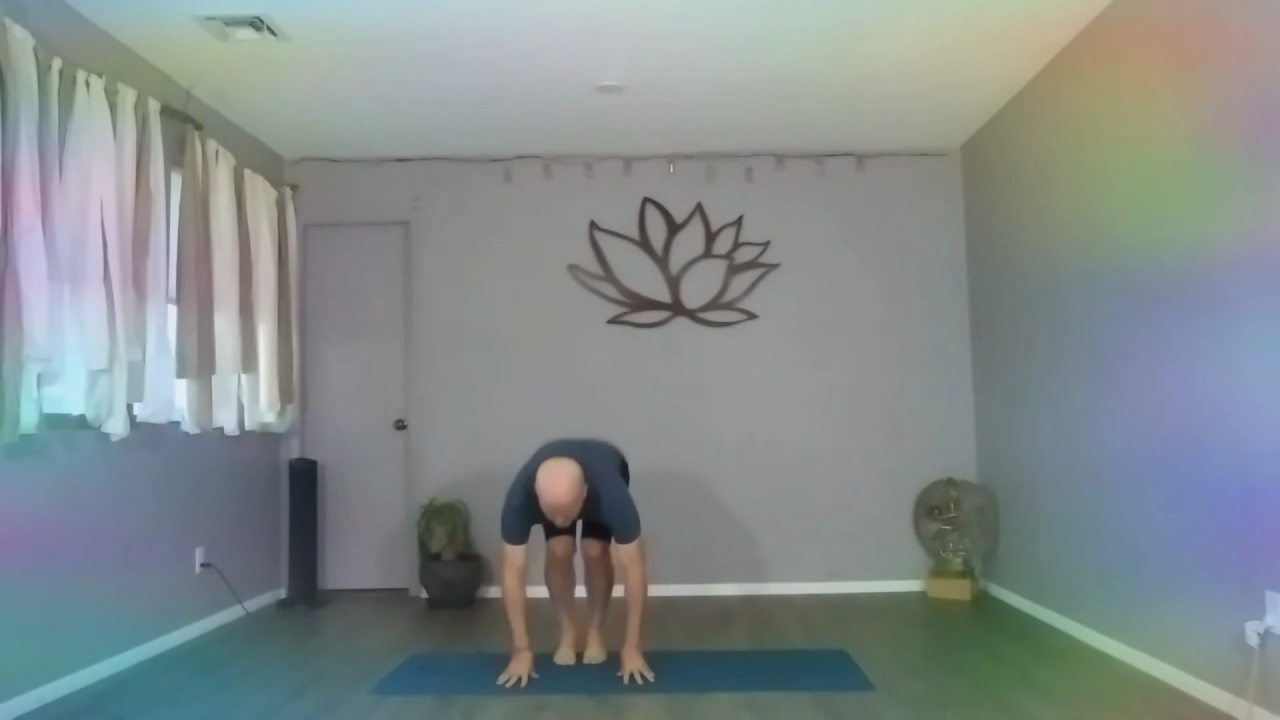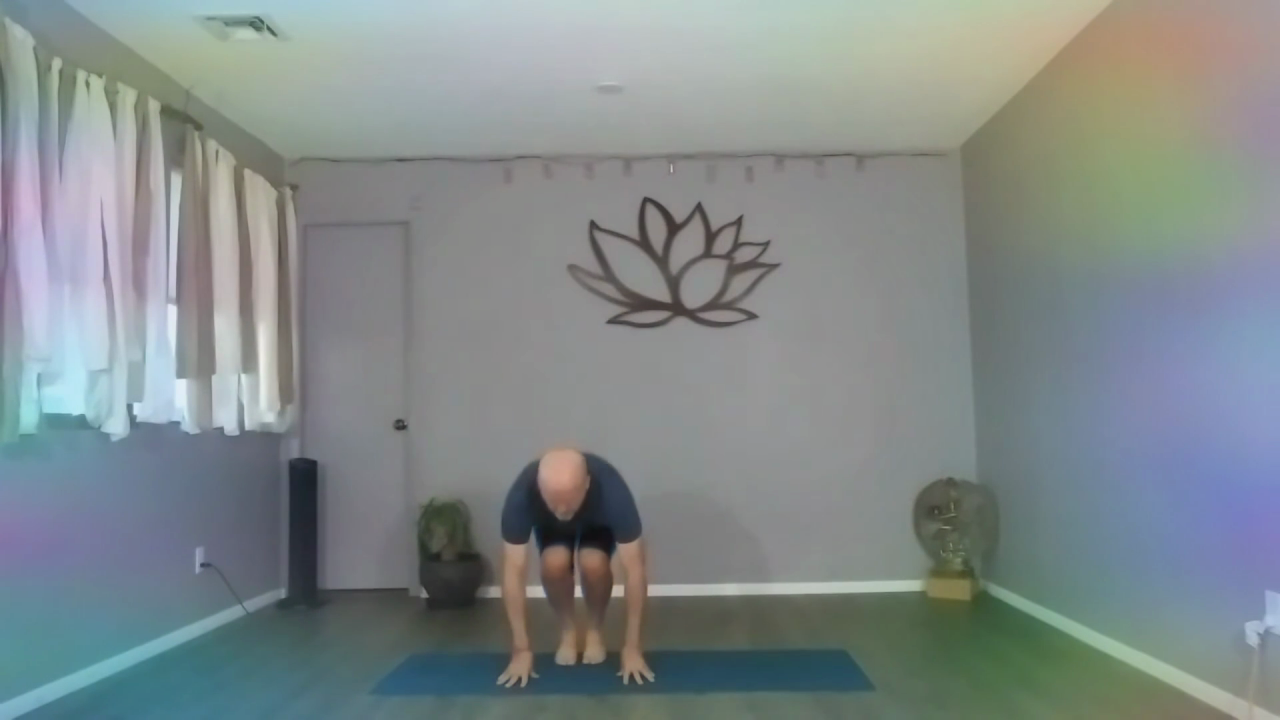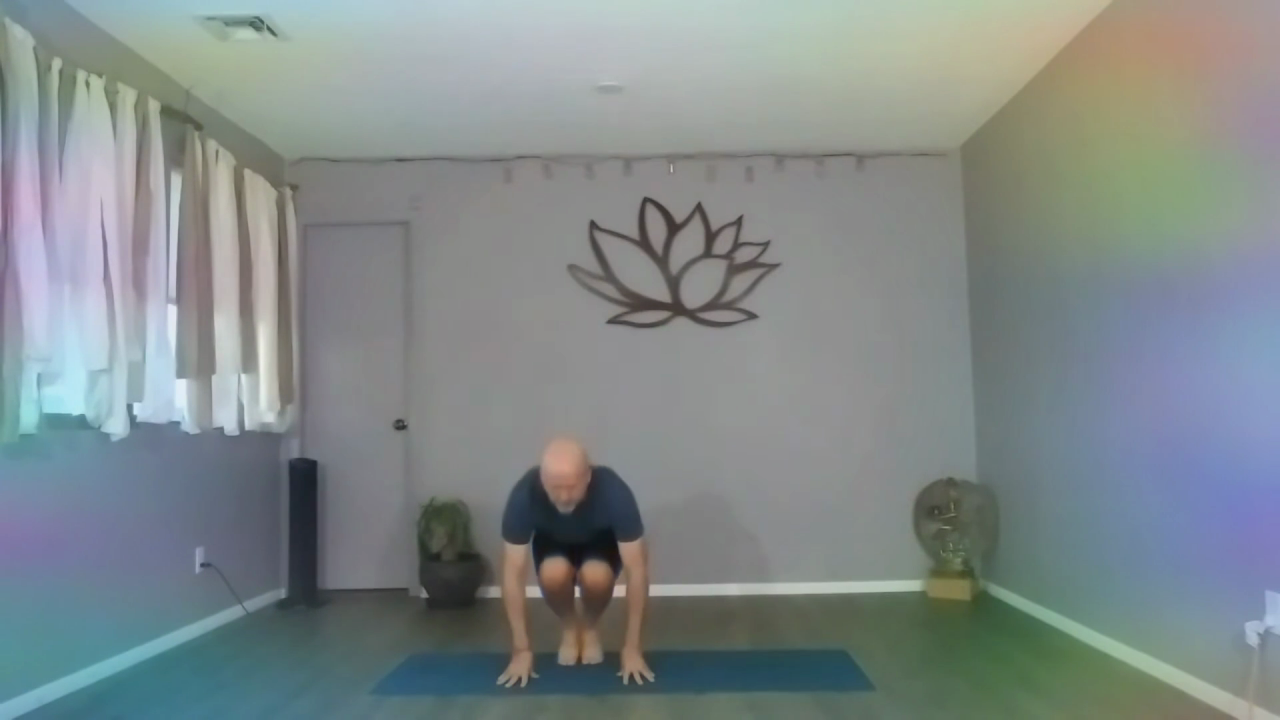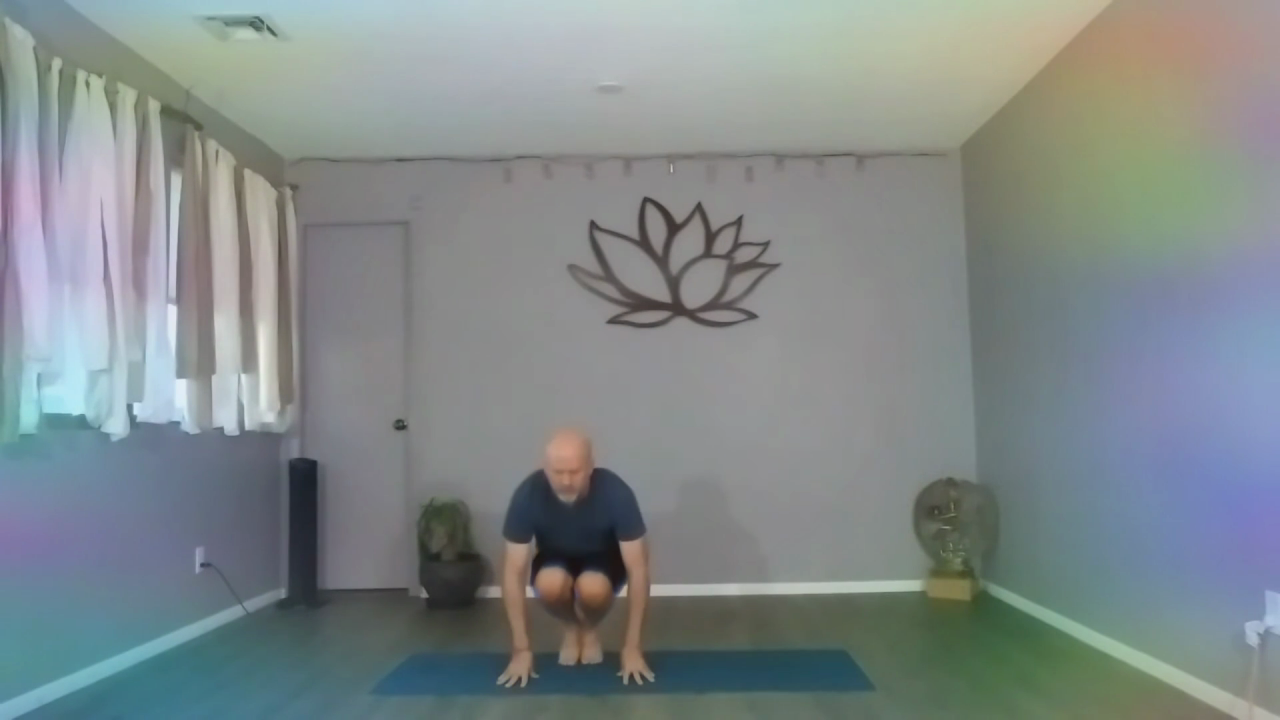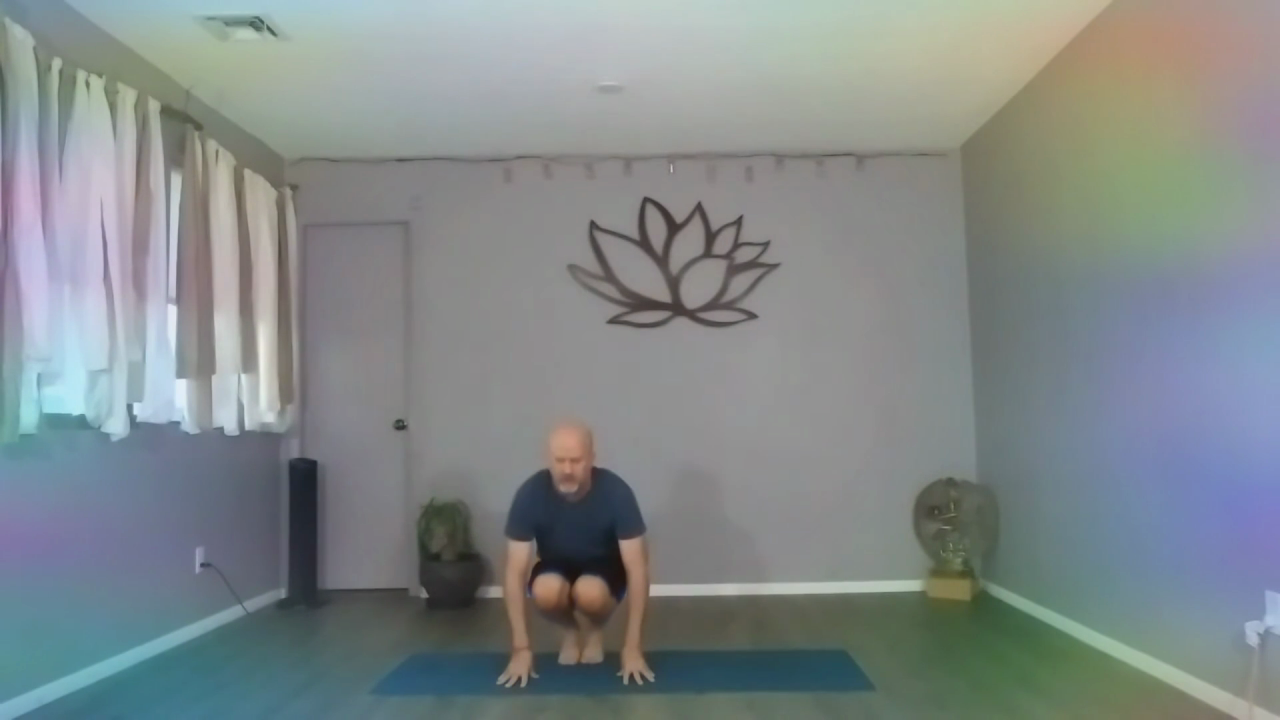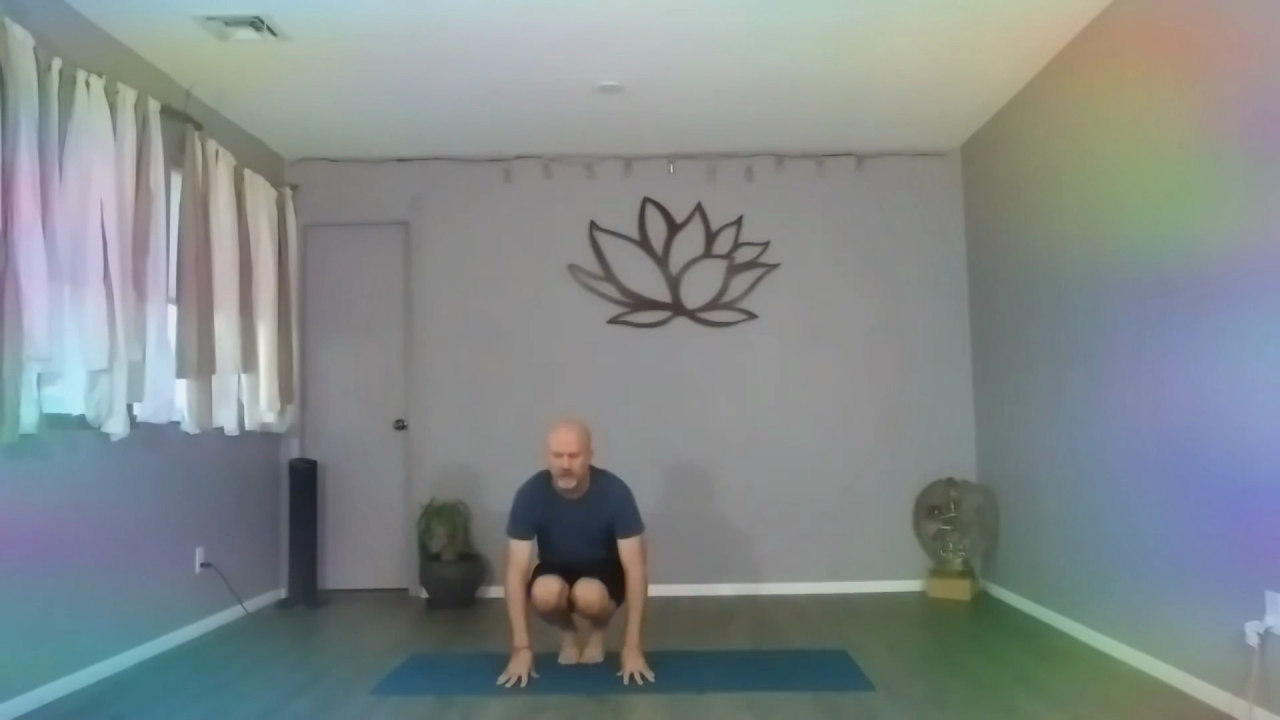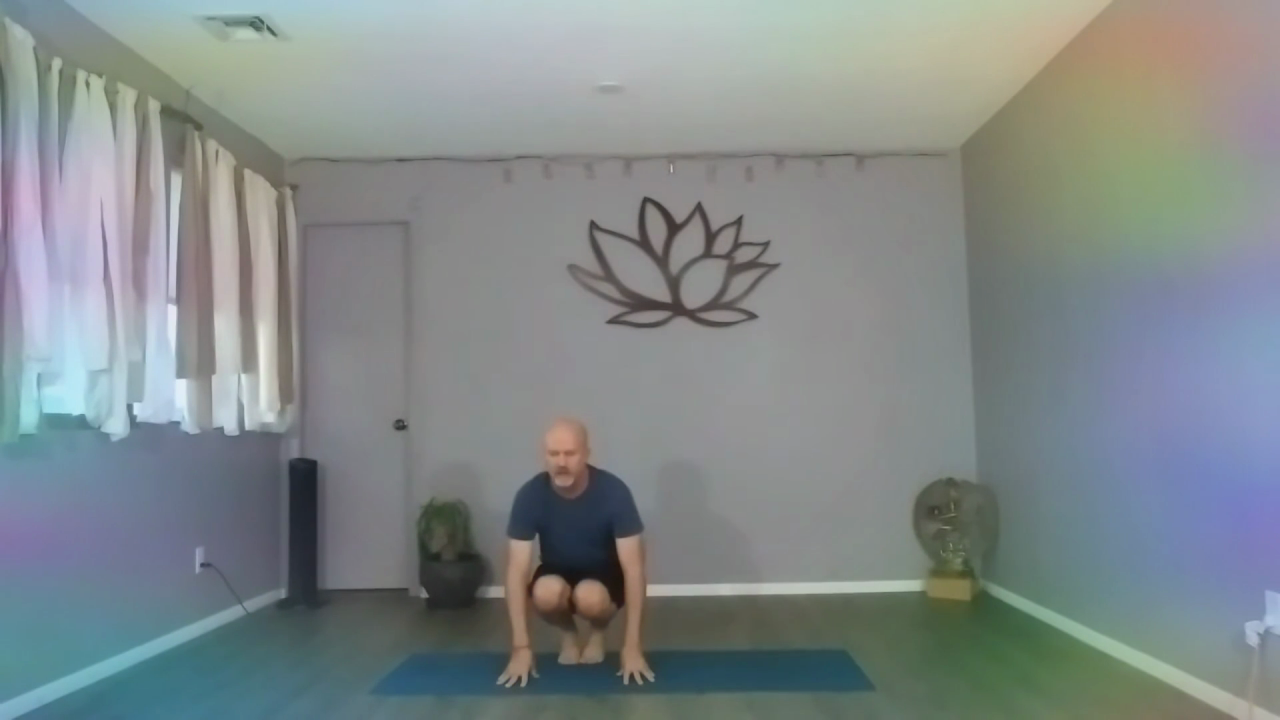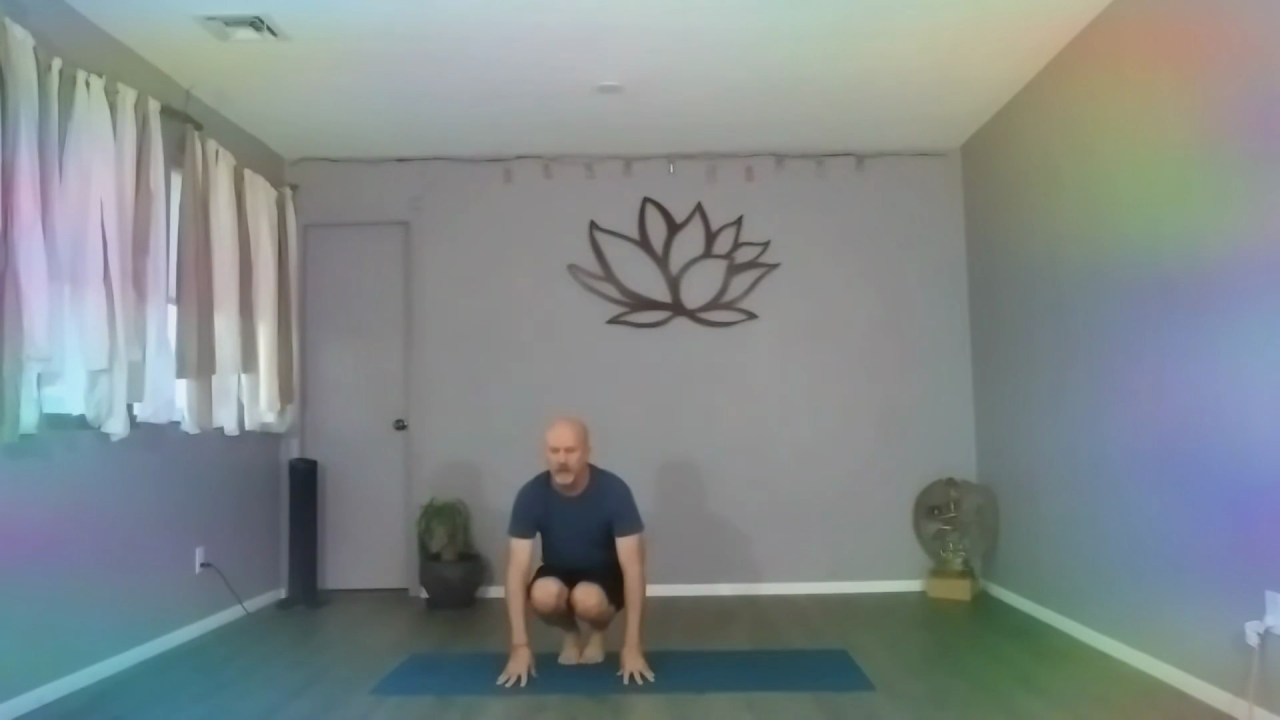
dt=0.2s
person 1, frame 1
left shoulder: (611, 493)
right shoulder: (520, 497)
left elbow: (634, 569)
right elbow: (513, 573)
left wrist: (631, 647)
right wrist: (521, 650)
left hip: (606, 466)
left knee: (595, 552)
right knee: (558, 551)
left ankle: (595, 632)
right ankle: (567, 631)
person 1, frame 2
left shoulder: (612, 492)
right shoulder: (522, 495)
left elbow: (635, 570)
right elbow: (513, 573)
left wrist: (632, 648)
right wrist: (521, 650)
left hip: (598, 525)
right hip: (550, 527)
left knee: (593, 563)
right knee: (555, 563)
left ankle: (594, 629)
right ankle: (568, 629)
person 1, frame 3
left shoulder: (614, 493)
right shoulder: (524, 495)
left elbow: (636, 569)
right elbow: (513, 573)
left wrist: (632, 648)
right wrist: (521, 650)
left hip: (600, 542)
right hip: (553, 543)
left knee: (595, 577)
right knee: (553, 574)
left ankle: (590, 627)
right ankle: (569, 627)
person 1, frame 4
left shoulder: (616, 493)
right shoulder: (528, 495)
left elbow: (637, 568)
right elbow: (514, 571)
left wrist: (632, 648)
right wrist: (521, 649)
left hip: (602, 558)
right hip: (555, 558)
left knee: (592, 588)
right knee: (549, 585)
left ankle: (590, 629)
right ankle: (571, 626)
person 1, frame 5
left shoulder: (616, 492)
right shoulder: (530, 494)
left elbow: (637, 567)
right elbow: (515, 569)
left wrist: (632, 647)
right wrist: (521, 649)
left hip: (603, 567)
right hip: (556, 567)
left knee: (589, 593)
right knee: (545, 592)
left ankle: (594, 630)
right ankle: (571, 630)
person 1, frame 6
left shoulder: (615, 492)
right shoulder: (530, 495)
left elbow: (635, 567)
right elbow: (516, 569)
left wrist: (632, 647)
right wrist: (521, 648)
left hip: (603, 573)
right hip: (556, 572)
left knee: (588, 596)
right knee: (544, 594)
left ankle: (597, 631)
right ankle: (568, 633)
person 1, frame 7
left shoulder: (614, 492)
right shoulder: (530, 495)
left elbow: (633, 566)
right elbow: (517, 569)
left wrist: (632, 646)
right wrist: (521, 647)
left hip: (604, 575)
right hip: (558, 572)
left knee: (589, 598)
right knee: (545, 594)
left ankle: (597, 632)
right ankle: (569, 633)
person 1, frame 8
left shoulder: (614, 491)
right shoulder: (531, 495)
left elbow: (632, 566)
right elbow: (517, 567)
left wrist: (632, 646)
right wrist: (520, 646)
left hip: (604, 575)
right hip: (559, 573)
left knee: (587, 600)
right knee: (543, 596)
left ankle: (597, 632)
right ankle: (570, 633)
